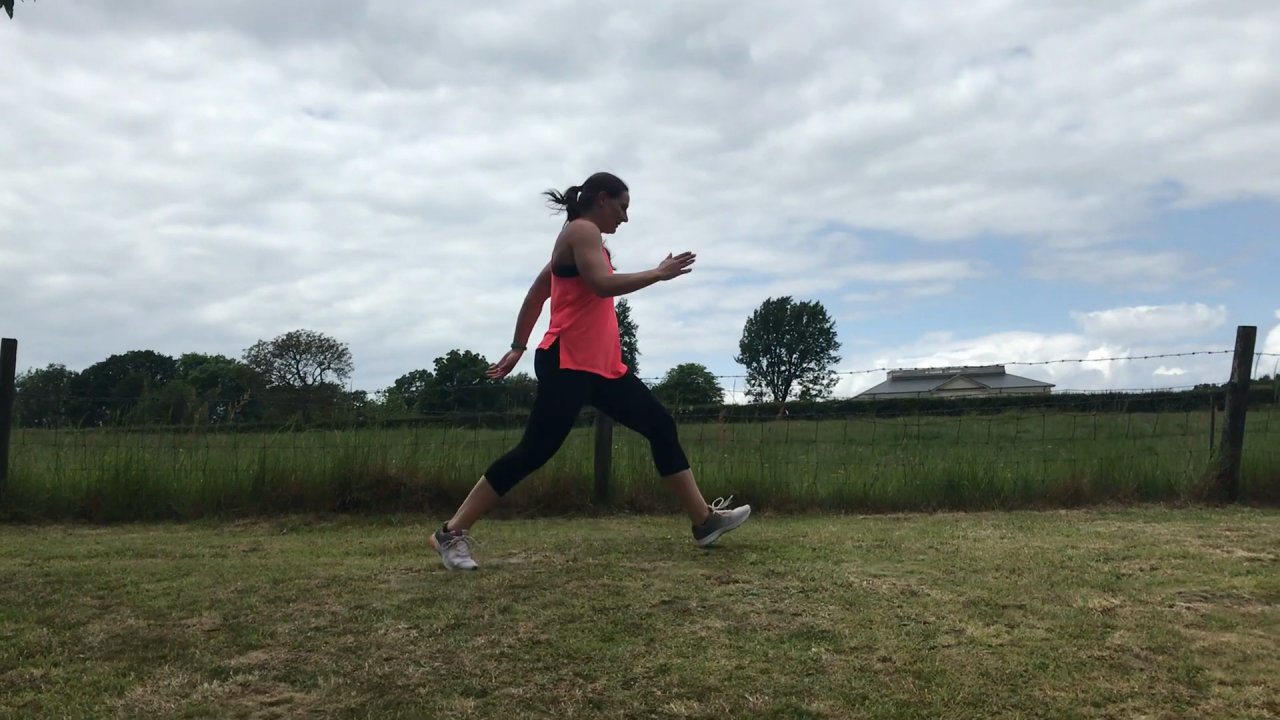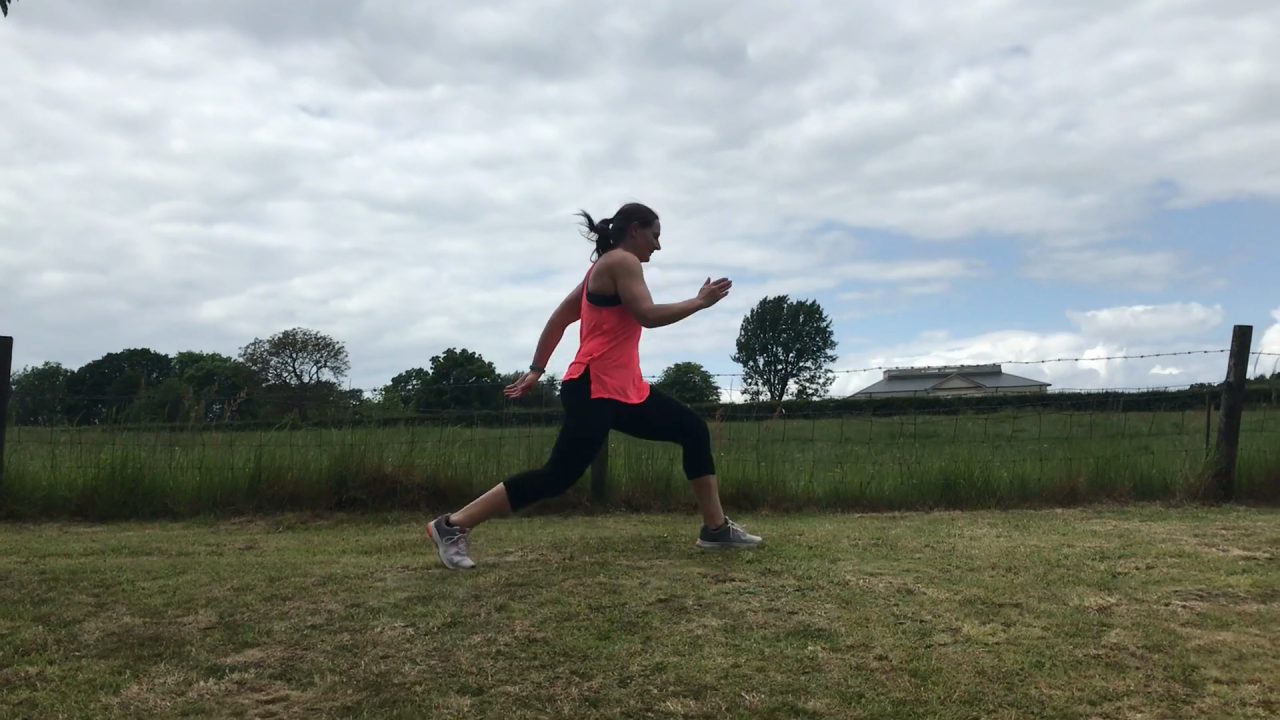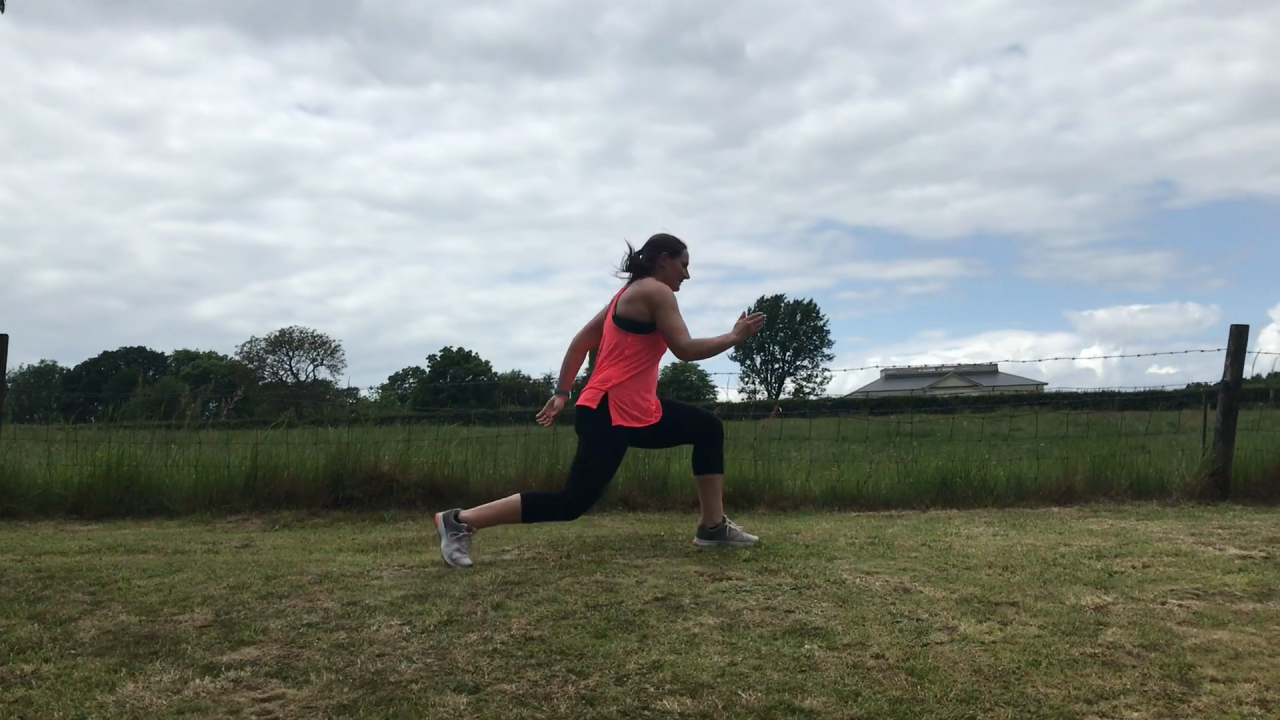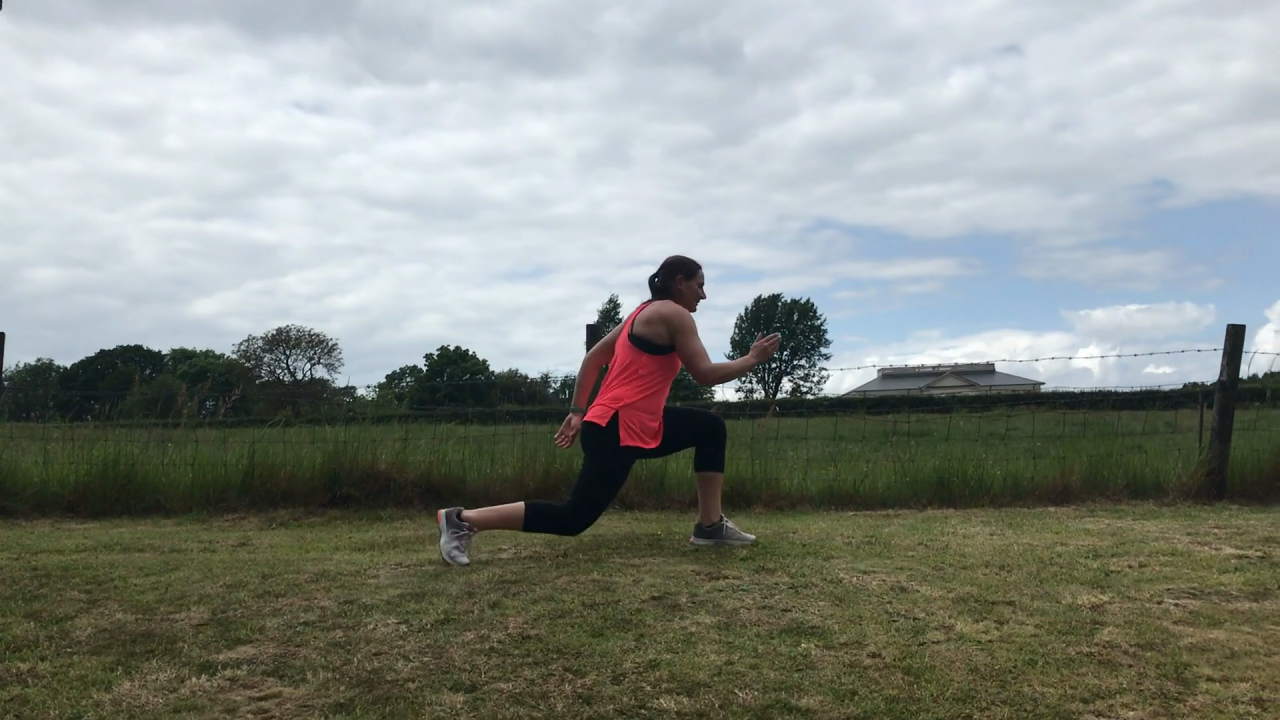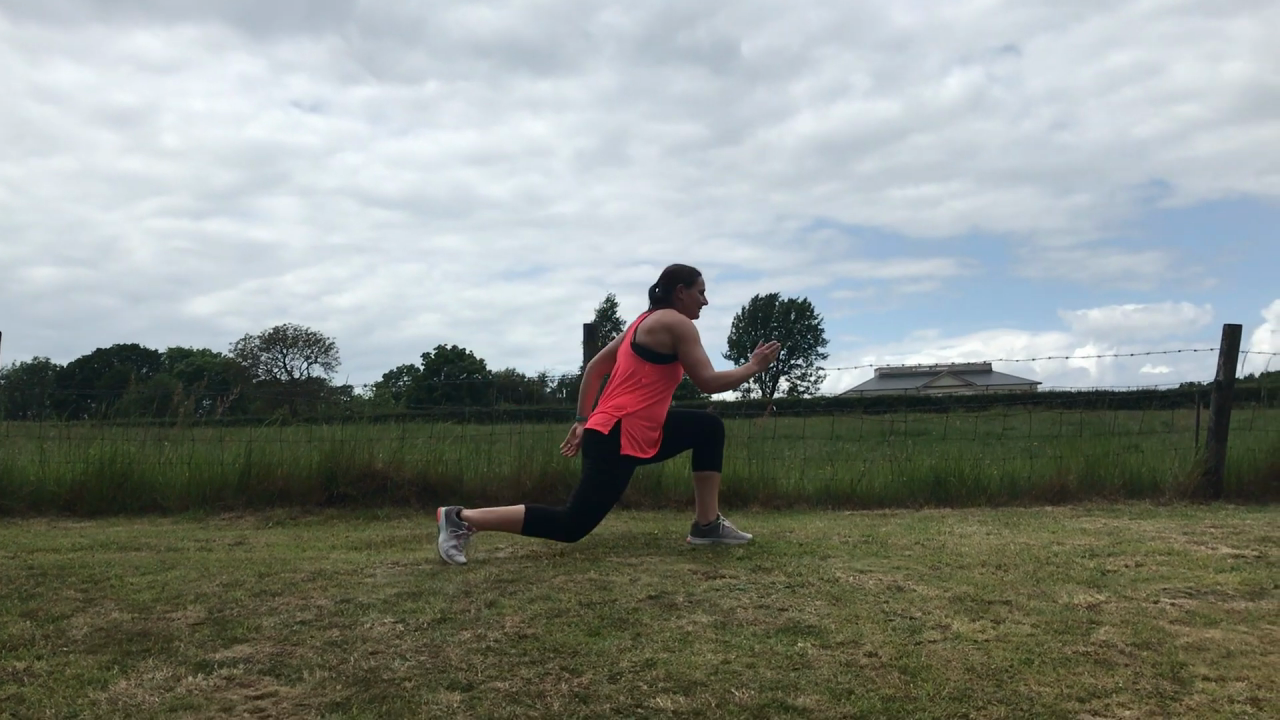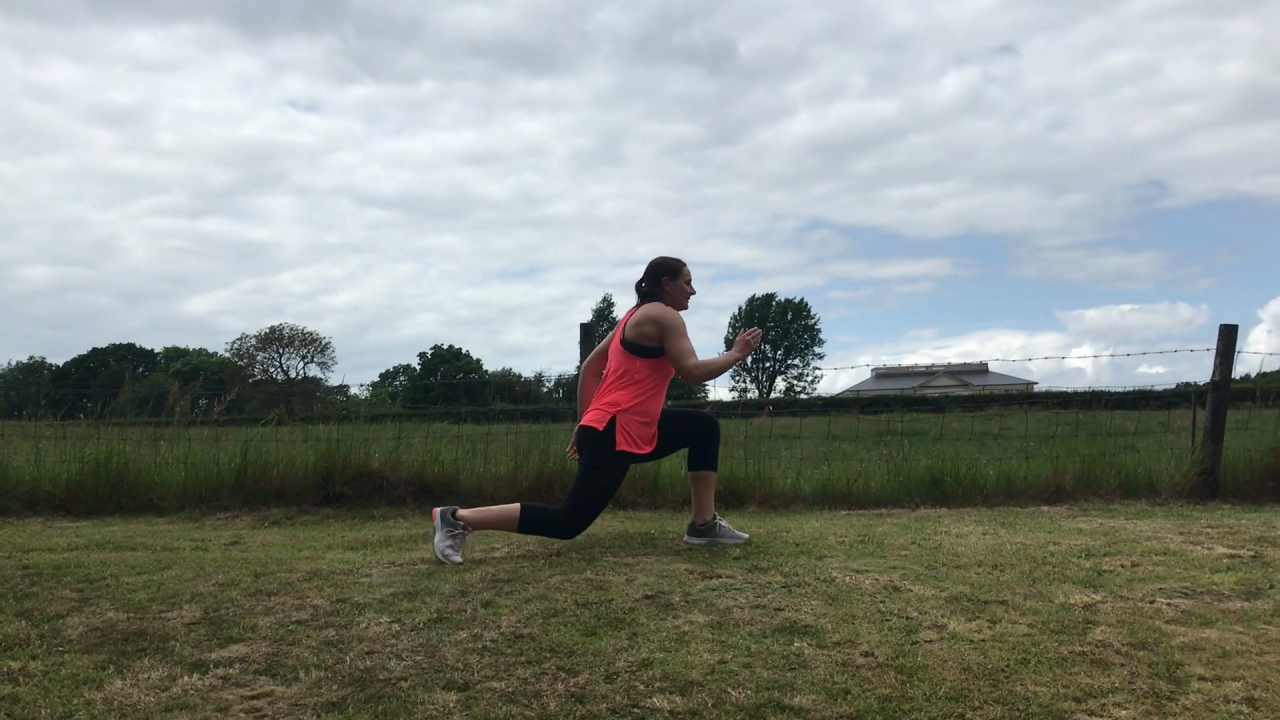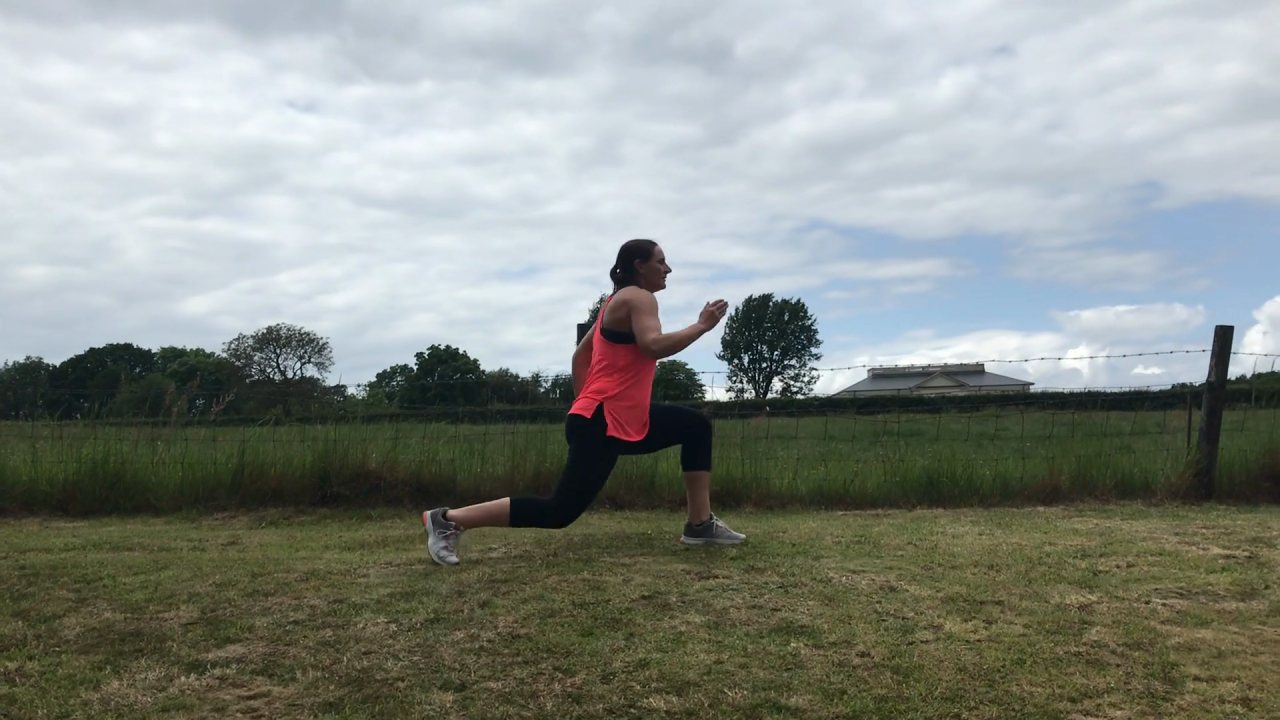
dt=0.1s
person 1, frame 1
left shoulder: (586, 237)
right shoulder: (583, 231)
left elbow: (534, 295)
right elbow: (603, 284)
left wrist: (518, 348)
right wrist: (661, 274)
left hip: (602, 364)
right hip: (567, 361)
left knee: (660, 423)
right knee: (535, 451)
left ankle: (704, 520)
right ankle: (452, 533)
person 1, frame 2
left shoulder: (604, 268)
right shoulder: (621, 262)
left elbow: (558, 318)
right elbow: (647, 315)
left wrist: (536, 370)
right wrist: (701, 301)
left hip: (623, 391)
right hip: (596, 391)
left knee: (694, 429)
right knee: (557, 476)
left ankle: (715, 526)
right ankle: (453, 526)
person 1, frame 3
left shoulder: (630, 294)
right shoulder: (658, 293)
left elbow: (581, 342)
right elbow: (686, 350)
left wrist: (562, 394)
right wrist: (735, 336)
left hip: (633, 409)
right hip: (610, 415)
left knee: (707, 428)
right knee: (573, 503)
left ankle: (713, 524)
right ankle: (458, 521)
person 1, frame 4
left shoulder: (644, 313)
right shoulder: (675, 316)
left elbow: (592, 359)
right elbow: (704, 374)
left wrist: (577, 413)
right wrist: (753, 359)
left hip: (636, 425)
right hip: (618, 430)
left knee: (712, 429)
right knee: (573, 518)
left ankle: (710, 524)
right ankle: (462, 520)
person 1, frame 5
left shoulder: (646, 321)
right shoulder: (677, 324)
left elbow: (595, 367)
right elbow: (707, 382)
left wrist: (582, 422)
right wrist: (754, 366)
left hip: (636, 432)
right hip: (619, 438)
left knee: (710, 429)
right knee: (573, 525)
left ankle: (707, 522)
right ankle: (461, 518)
person 1, frame 6
left shoulder: (640, 315)
right shoulder: (665, 316)
left elbow: (590, 366)
right elbow: (691, 372)
left wrist: (584, 422)
right wrist: (737, 355)
left hip: (635, 429)
right hip: (614, 435)
left knee: (705, 428)
right knee: (570, 522)
left ankle: (703, 523)
right ankle: (455, 519)
person 1, frame 7
left shoulder: (620, 301)
right shoulder: (639, 298)
left elbow: (581, 356)
right elbow: (653, 346)
left wrist: (582, 410)
right wrist: (702, 325)
left hip: (625, 418)
right hip: (603, 422)
left knee: (696, 426)
right knee: (560, 511)
left ankle: (700, 523)
right ankle: (447, 519)
